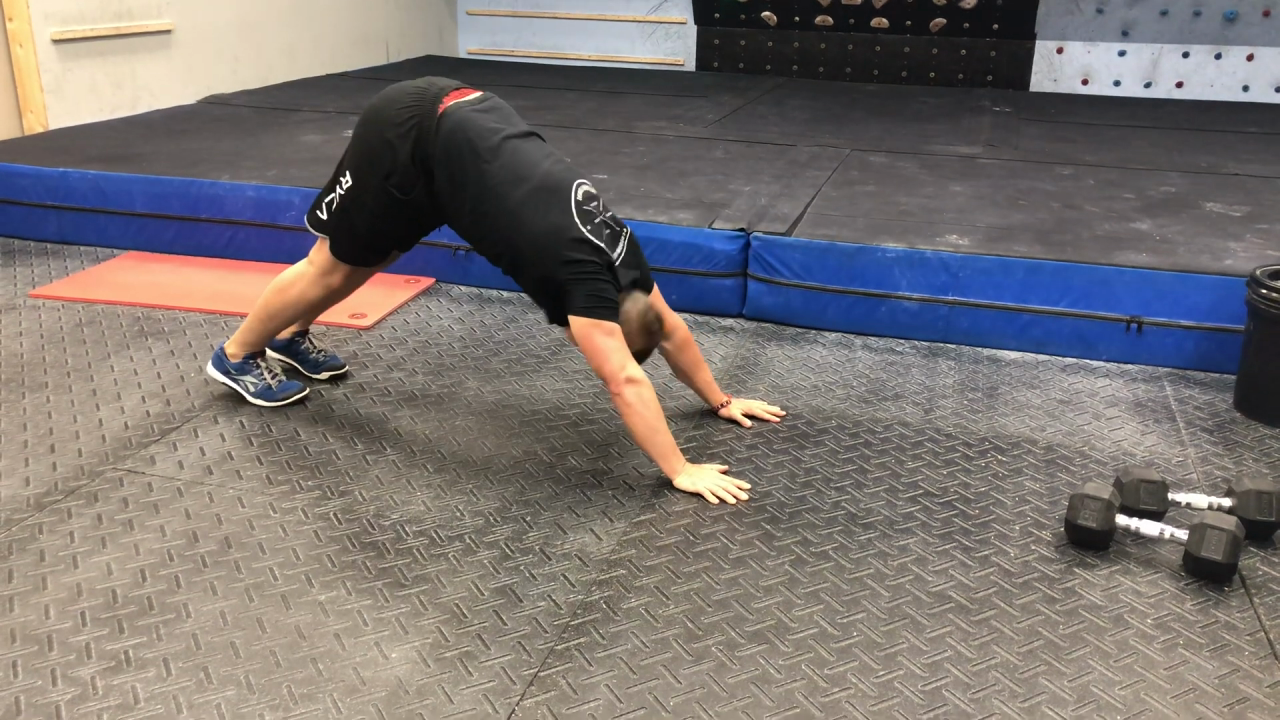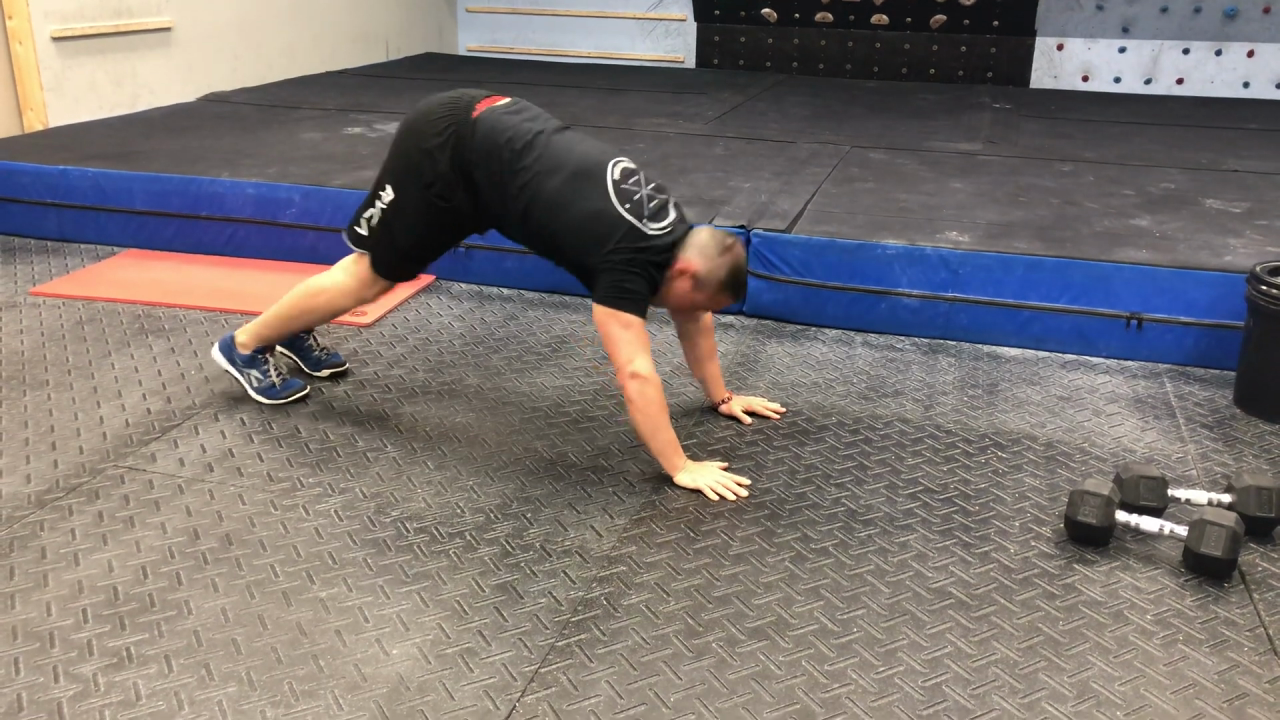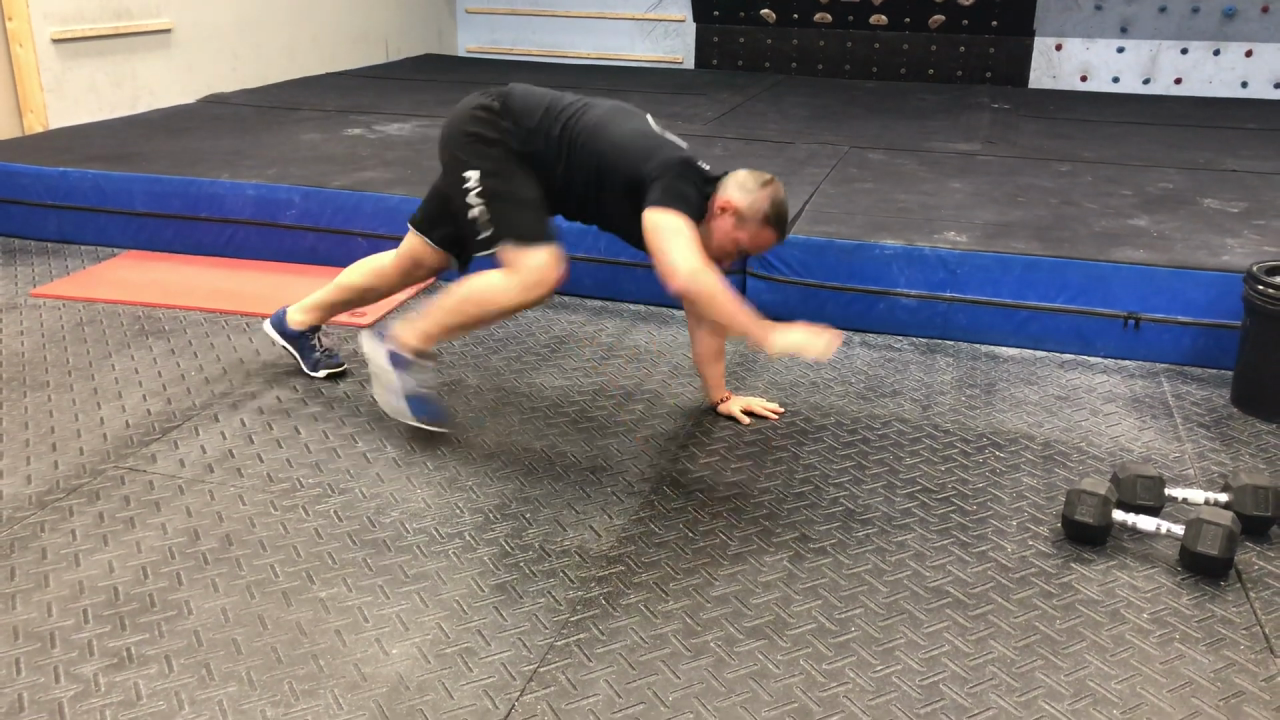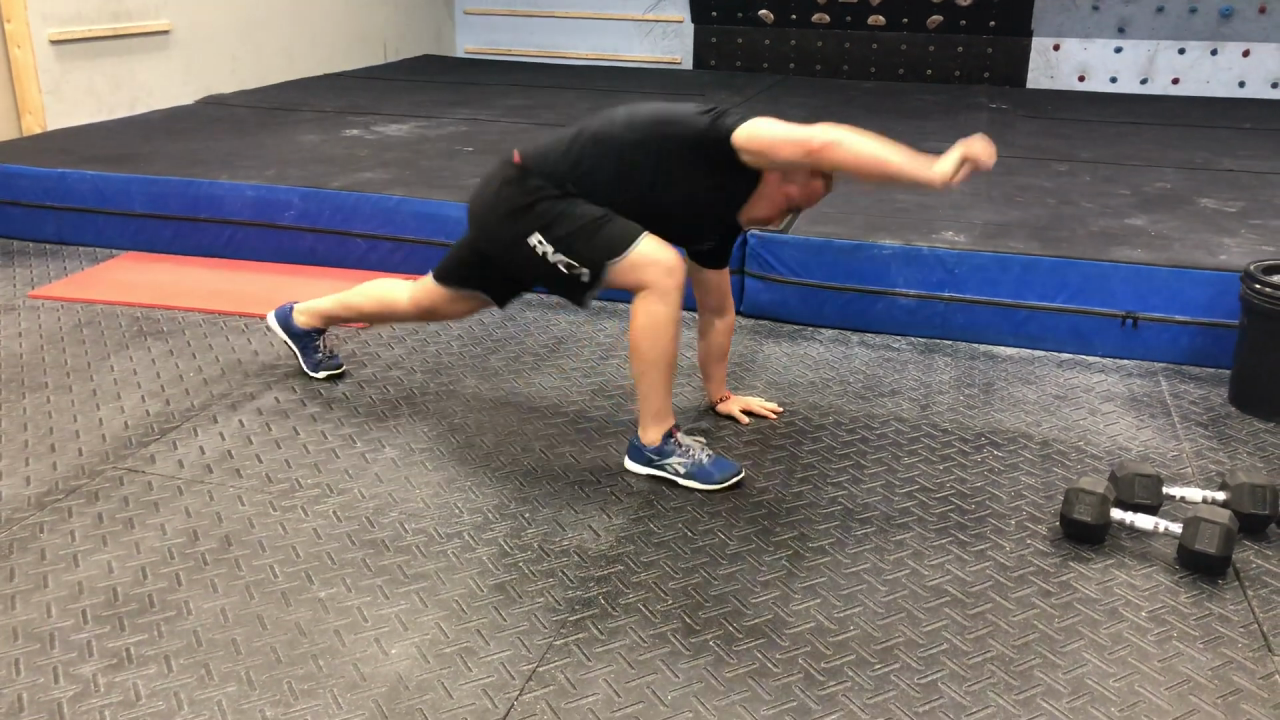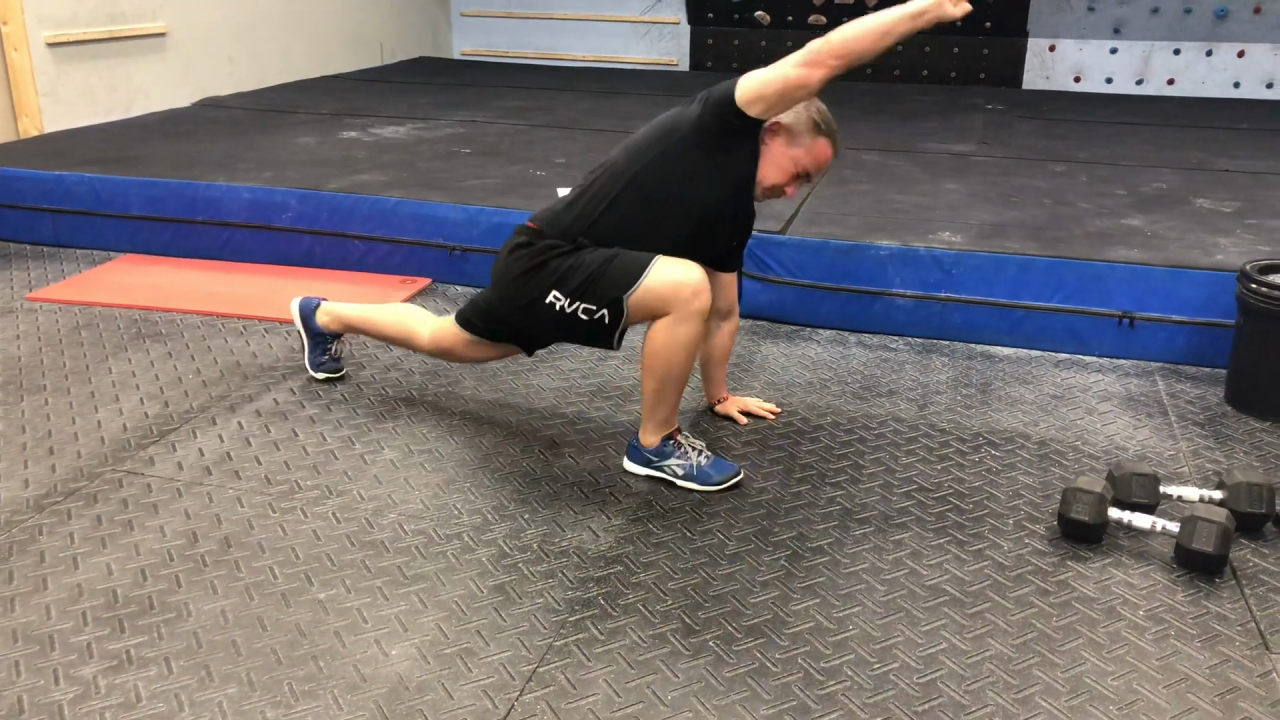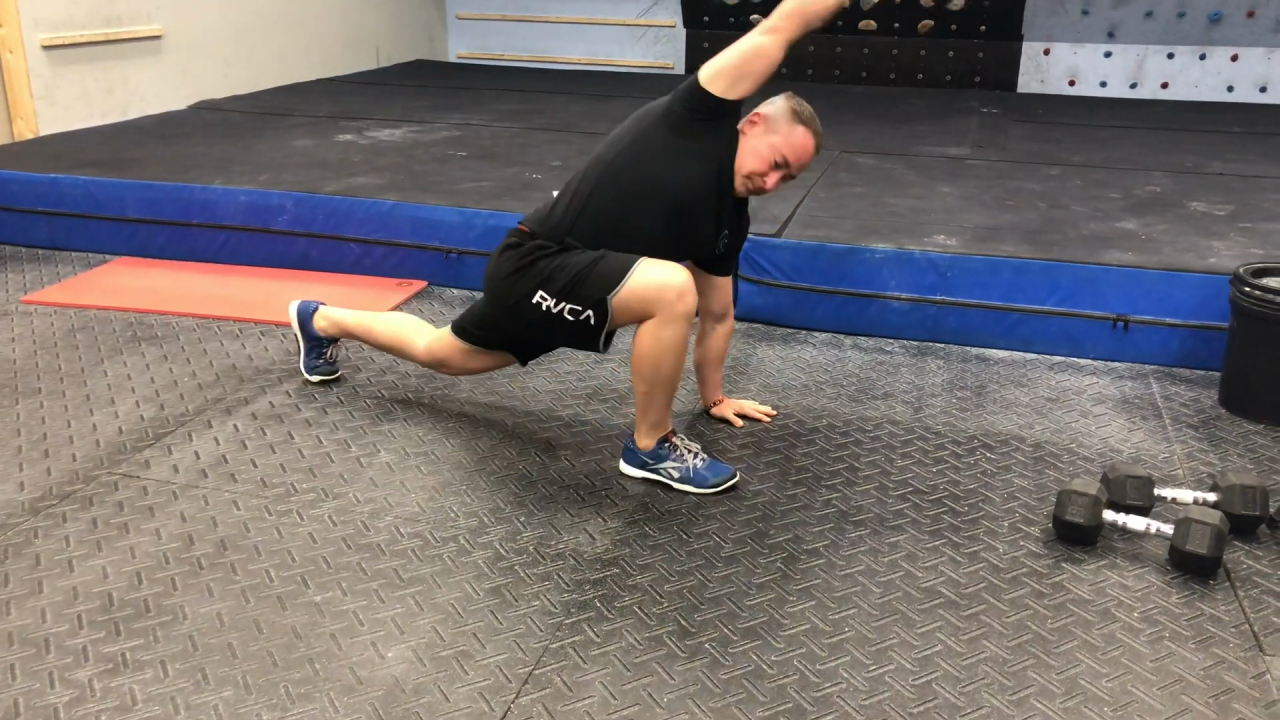
dt=0.3s
person 1, frame 1
left shoulder: (615, 255)
right shoulder: (585, 271)
left elbow: (670, 330)
right elbow: (624, 382)
left wrist: (721, 401)
right wrist: (681, 471)
left hip: (455, 116)
right hip: (411, 133)
left knee: (371, 257)
right knee: (335, 263)
left ankle: (291, 336)
right ankle: (237, 355)
person 1, frame 2
left shoulder: (673, 234)
right shoulder: (629, 255)
left elbow: (693, 319)
right elbow: (635, 372)
left wrist: (720, 396)
right wrist: (678, 466)
left hip: (483, 129)
right hip: (445, 147)
left knee: (397, 261)
right knee: (375, 277)
left ankle: (296, 332)
right ankle: (246, 344)
person 1, frame 3
left shoulder: (714, 201)
right shoulder: (675, 186)
left elbow: (705, 298)
right elbow: (688, 281)
left wrist: (719, 393)
right wrist: (770, 334)
left hip: (509, 146)
right hip: (489, 131)
left knee: (418, 258)
right knee: (538, 271)
left ankle: (298, 322)
right ankle: (404, 346)
person 1, frame 4
left shoulder: (722, 215)
right shoulder: (717, 146)
left elbow: (716, 308)
right elbow: (811, 144)
left wrist: (719, 394)
right wrist: (929, 168)
left hip: (533, 210)
right hip: (524, 196)
left knee: (442, 301)
right knee: (659, 268)
left ankle: (304, 320)
right ankle: (654, 442)
person 1, frame 5
left shoulder: (734, 213)
right shoulder: (718, 128)
left elbow: (722, 311)
right elbow: (820, 61)
left wrist: (718, 393)
left hip: (548, 274)
right hip: (542, 266)
left knee: (450, 343)
right knee: (684, 287)
left ankle: (323, 316)
right ankle: (653, 443)
person 1, frame 6
left shoulder: (730, 219)
right shoulder: (703, 117)
left elbow: (717, 313)
left wrist: (714, 395)
left hip: (546, 286)
right hip: (533, 268)
left knee: (442, 354)
right knee: (672, 290)
left ankle: (319, 320)
right ankle: (650, 447)
